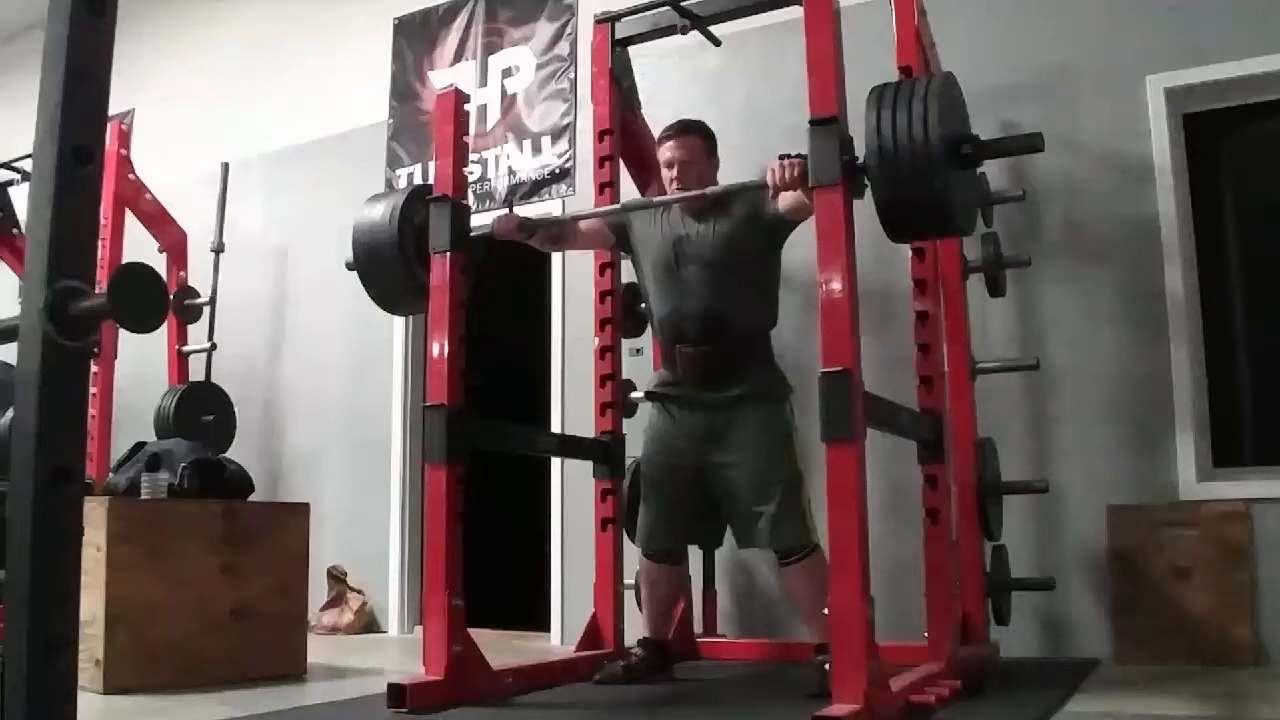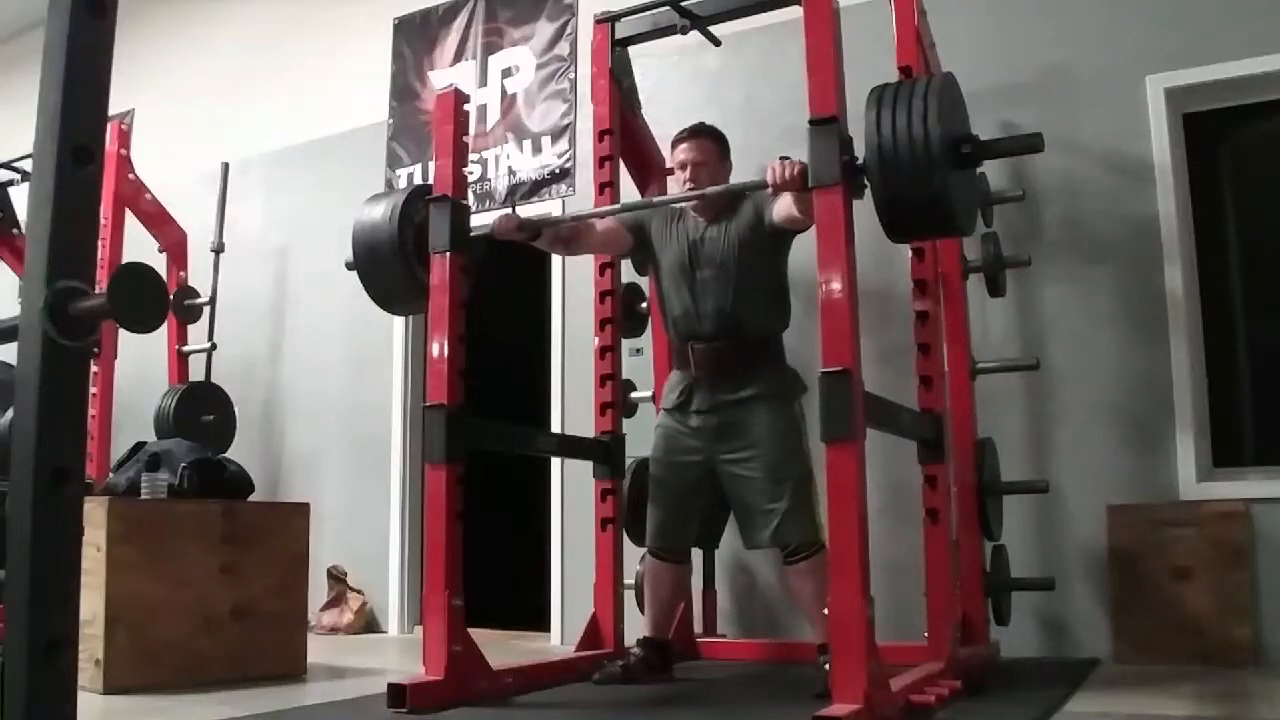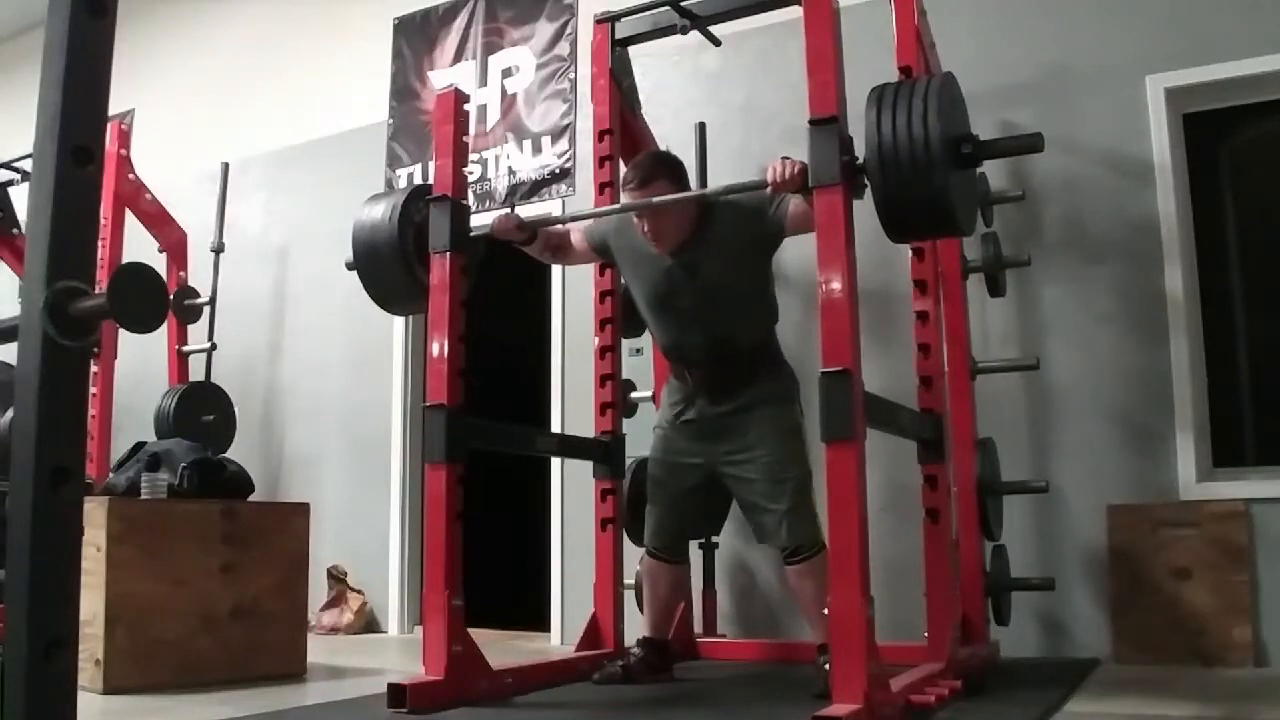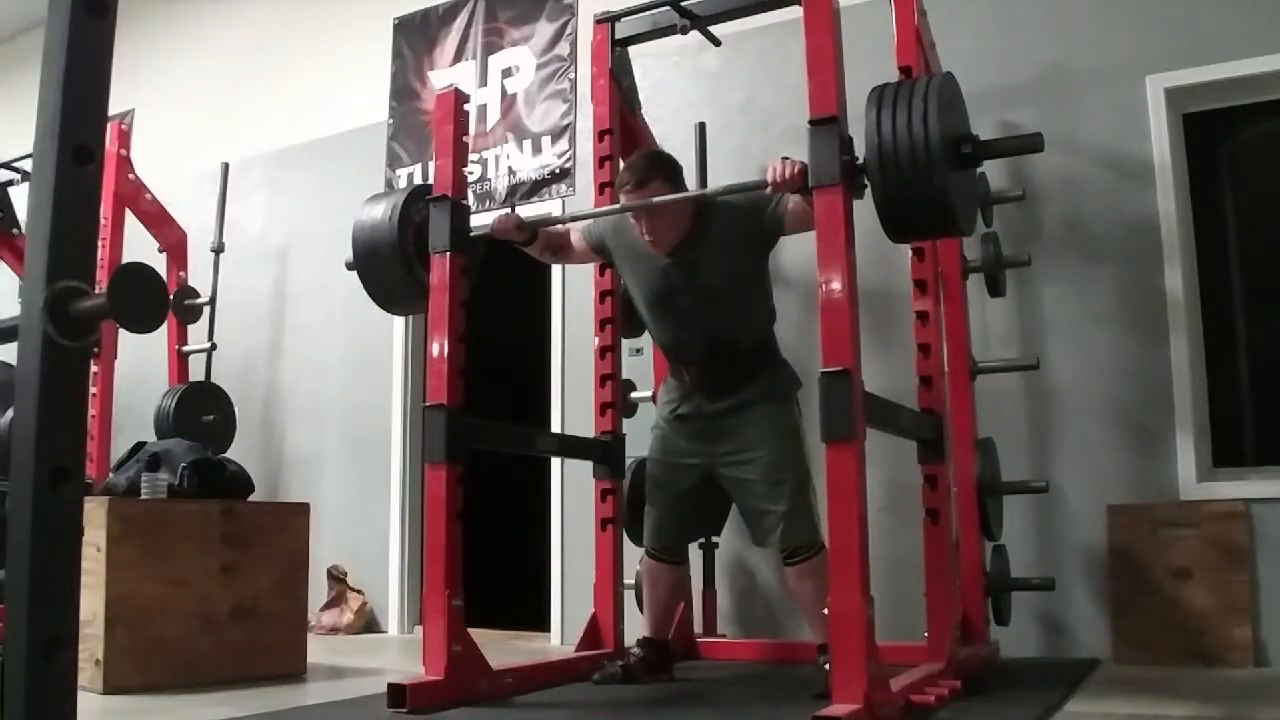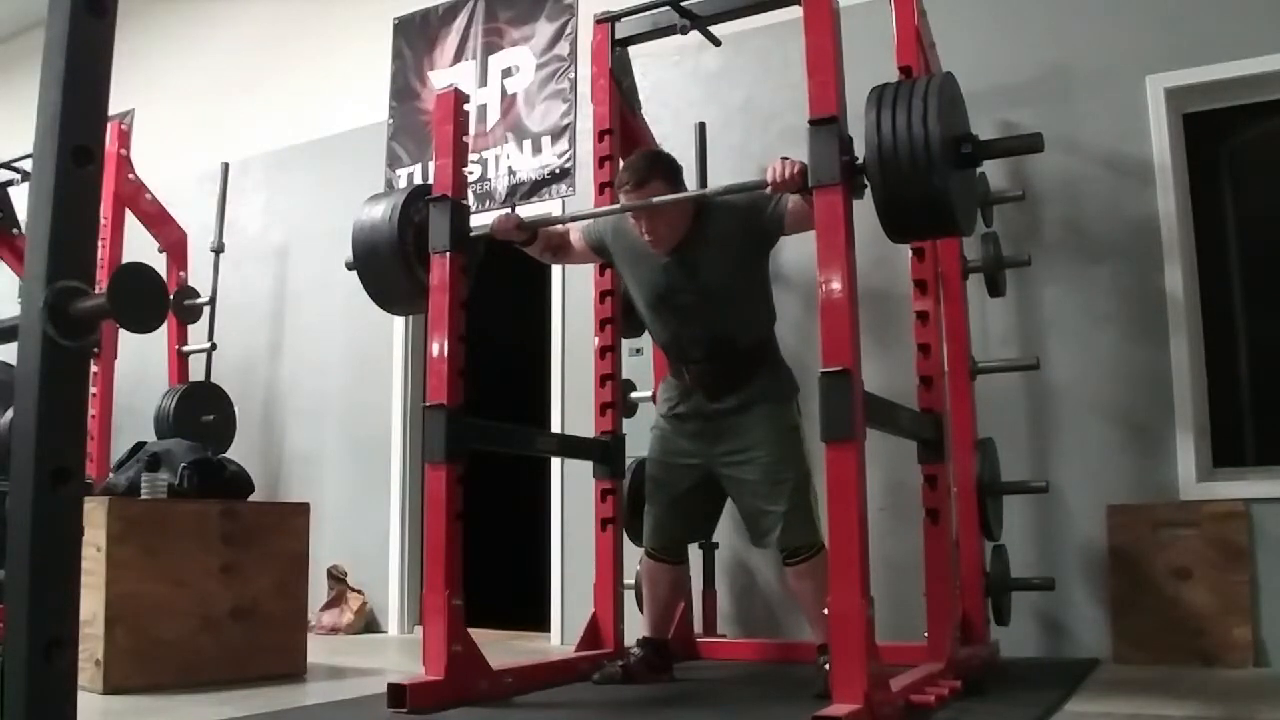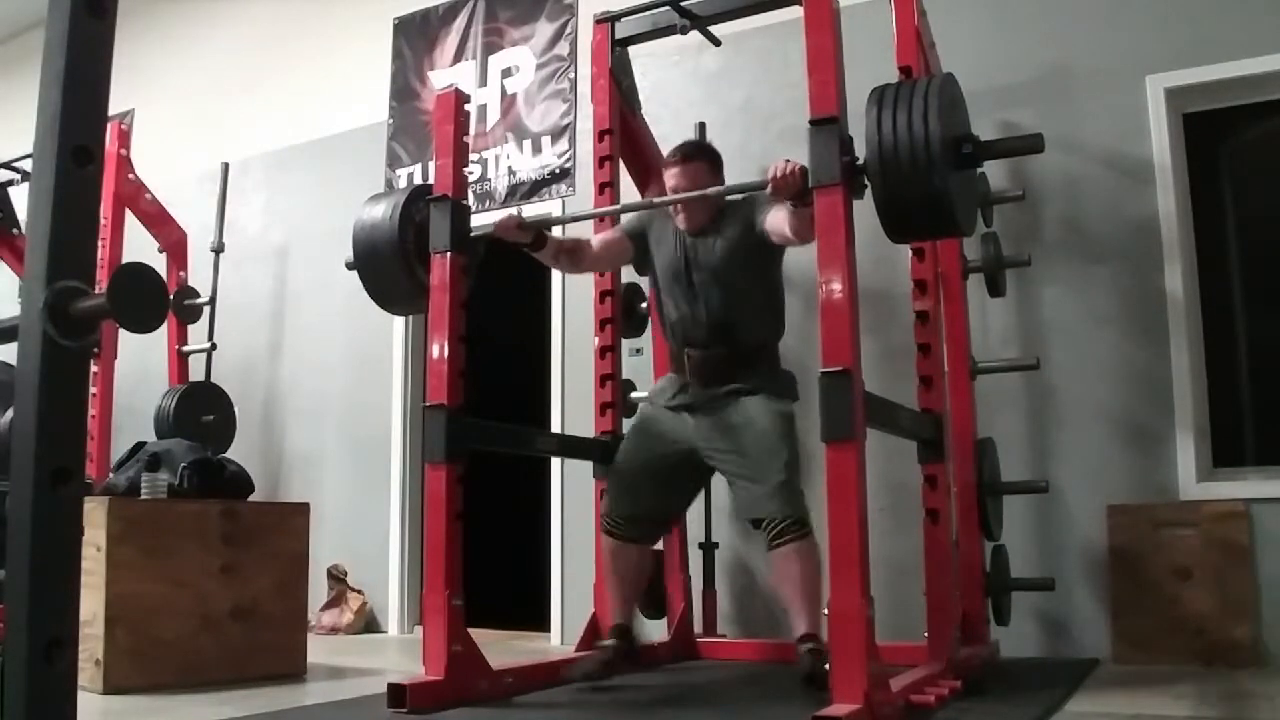
dt=0.7s
person 1, frame 1
left shoulder: (751, 206)
right shoulder: (641, 219)
left elbow: (806, 198)
right elbow: (569, 233)
left wrist: (800, 174)
right wrist: (524, 229)
left hip: (746, 399)
right hip: (673, 401)
left knee: (785, 537)
right knee: (658, 538)
left ankle: (829, 653)
right ankle: (653, 650)
person 1, frame 2
left shoulder: (758, 209)
right shoulder: (657, 223)
left elbow: (802, 210)
right elbow: (582, 236)
left wrist: (799, 182)
right wrist: (530, 231)
left hip: (758, 399)
right hip: (684, 399)
left knee: (793, 536)
right knee: (665, 535)
left ankle: (831, 653)
right ankle: (653, 648)
person 1, frame 3
left shoulder: (743, 217)
right shoulder: (619, 234)
left elbow: (819, 213)
right elbow: (562, 245)
left wrist: (803, 183)
right wrist: (522, 234)
left hip: (757, 402)
right hip: (684, 403)
left knee: (794, 533)
right knee: (661, 534)
left ankle: (831, 652)
right ankle: (653, 649)
person 1, frame 4
left shoulder: (739, 216)
right shoulder: (617, 234)
left elbow: (822, 210)
right elbow: (560, 244)
left wrist: (803, 182)
right wrist: (523, 234)
left hip: (755, 401)
right hip: (682, 404)
left knee: (793, 534)
right knee: (661, 535)
left ankle: (830, 653)
right ankle: (653, 649)
person 1, frame 5
left shoulder: (739, 216)
right shoulder: (617, 234)
right elbow: (561, 244)
left wrist: (803, 180)
right wrist: (524, 235)
left hip: (754, 401)
right hip: (682, 404)
left knee: (793, 534)
right knee: (661, 536)
left ankle: (830, 653)
right ankle: (653, 650)
person 1, frame 6
left shoulder: (751, 217)
right shoulder: (653, 227)
left elbow: (800, 230)
right elbow: (583, 256)
left wrist: (798, 192)
right wrist: (532, 240)
left hip: (749, 393)
right hip: (678, 394)
left knee: (780, 513)
right knee: (622, 511)
left ankle: (812, 647)
right ankle: (619, 639)
